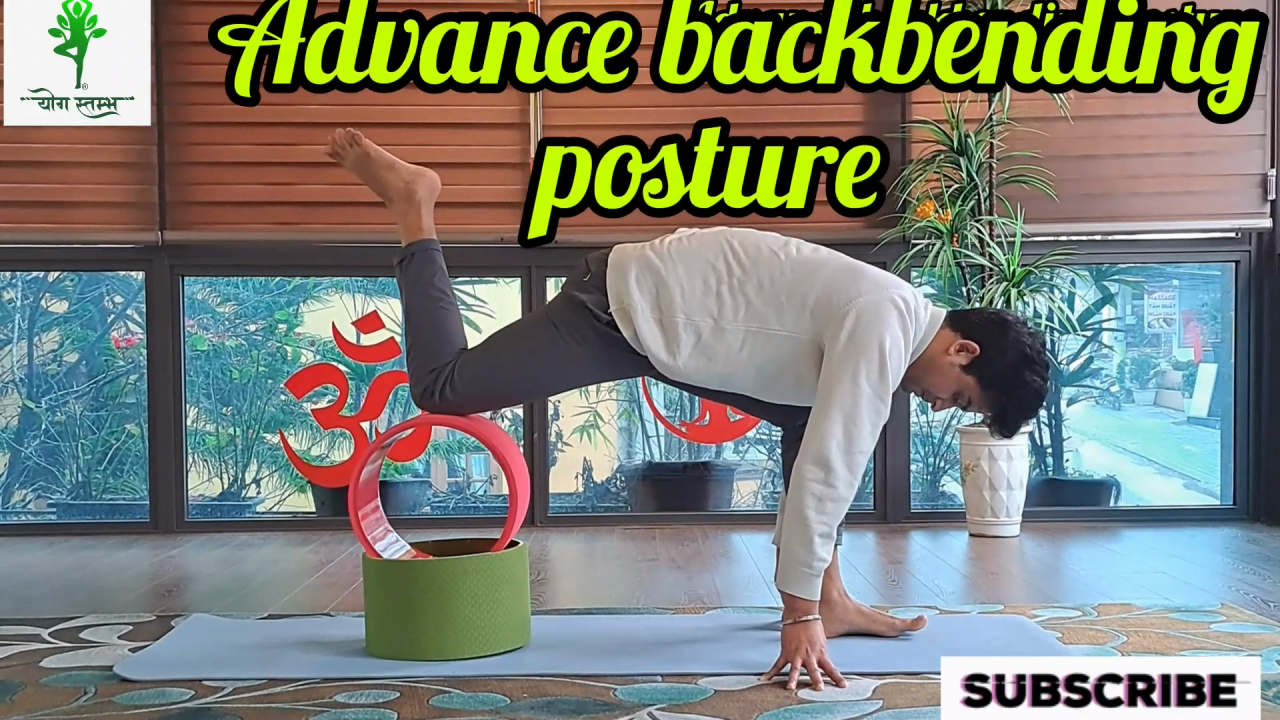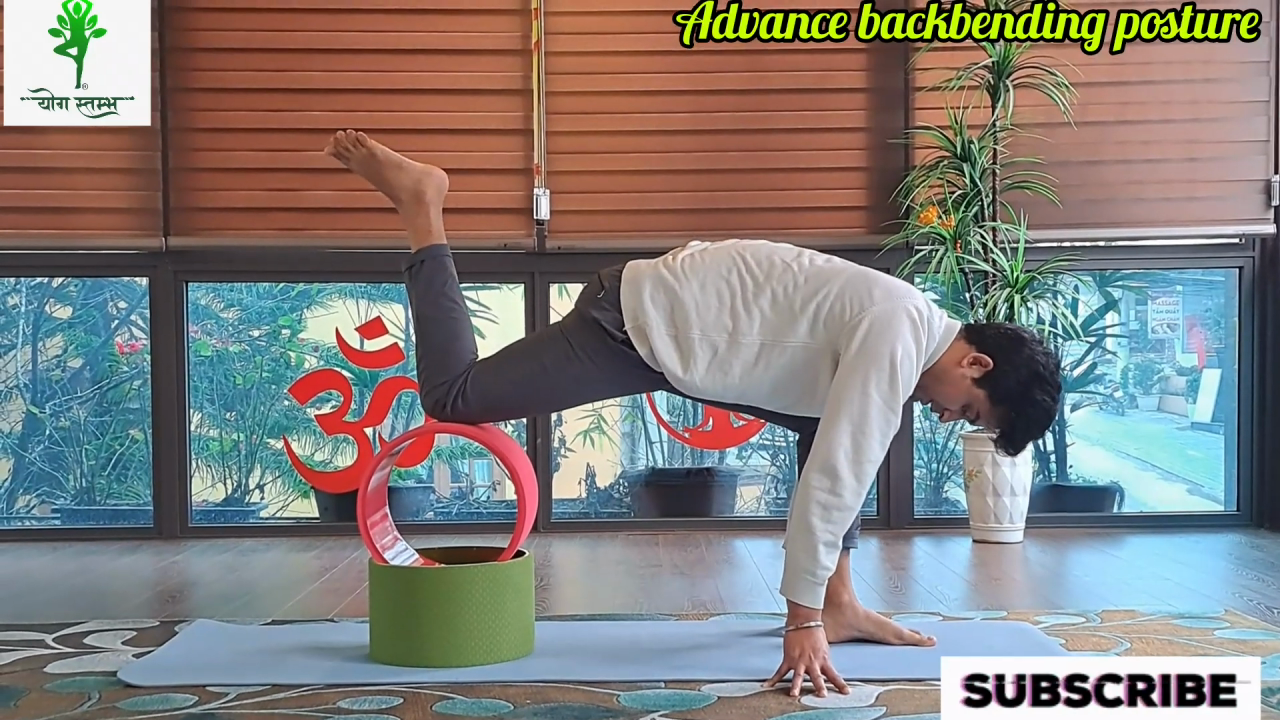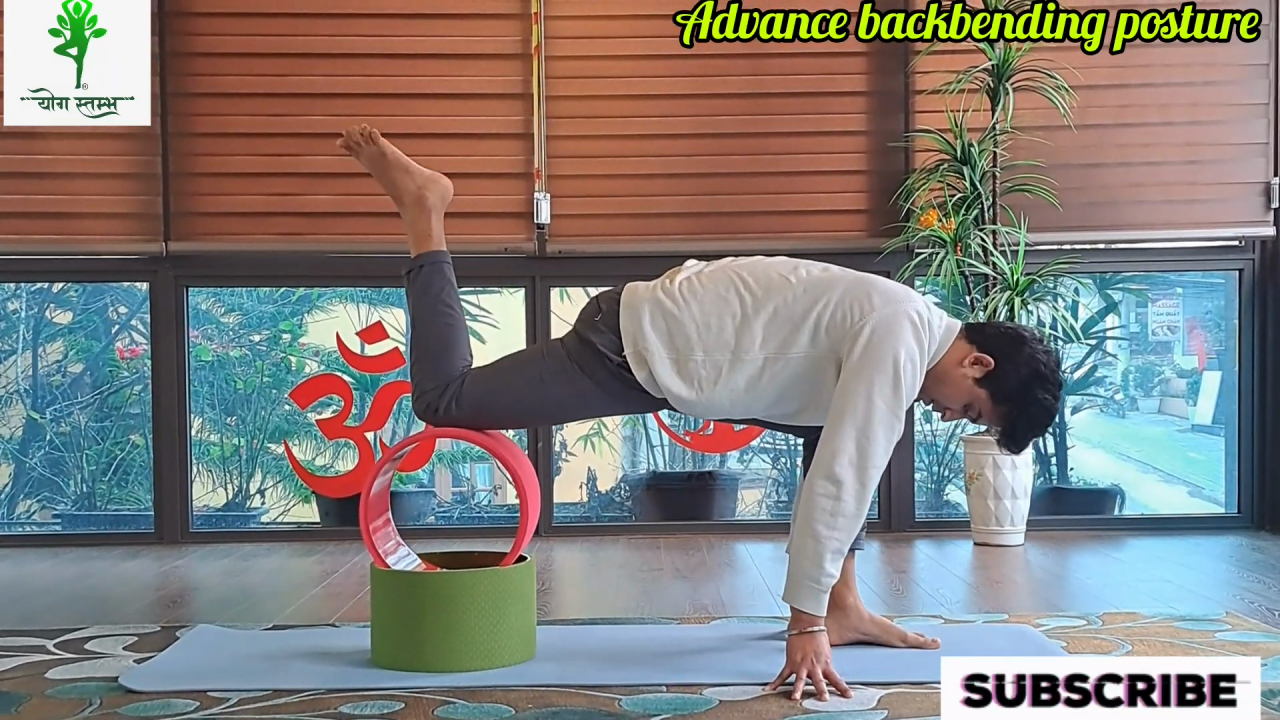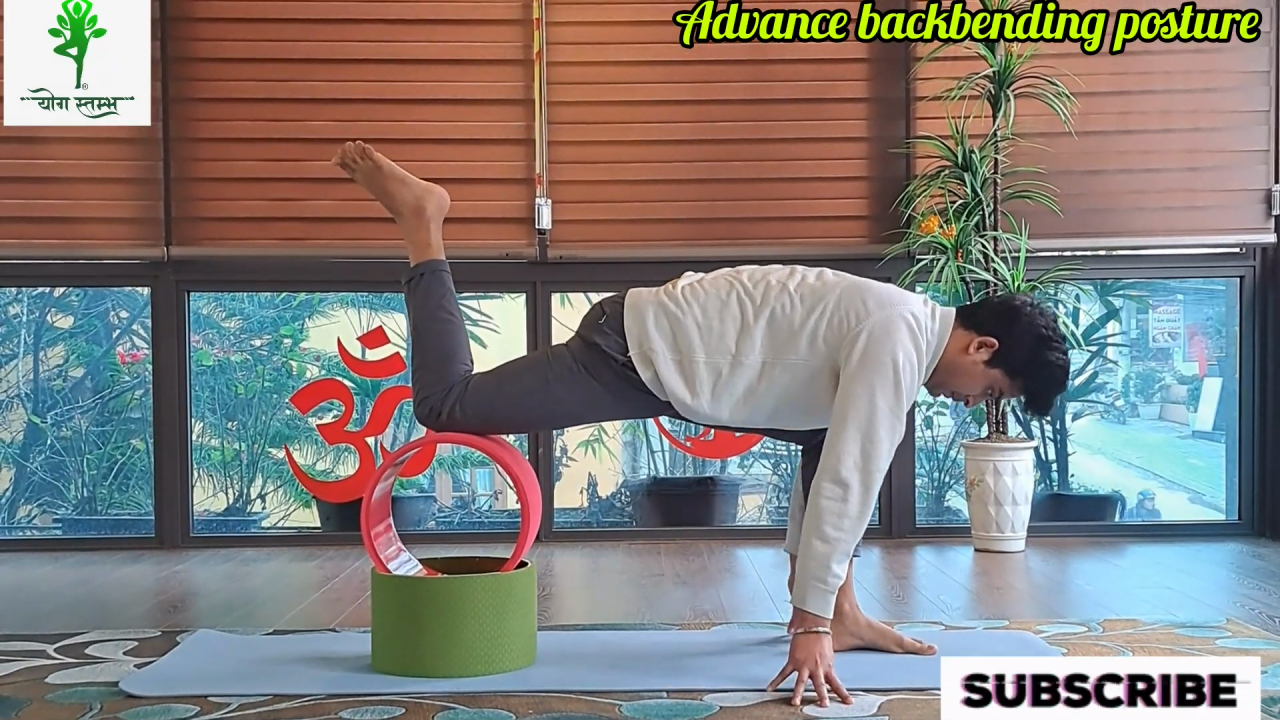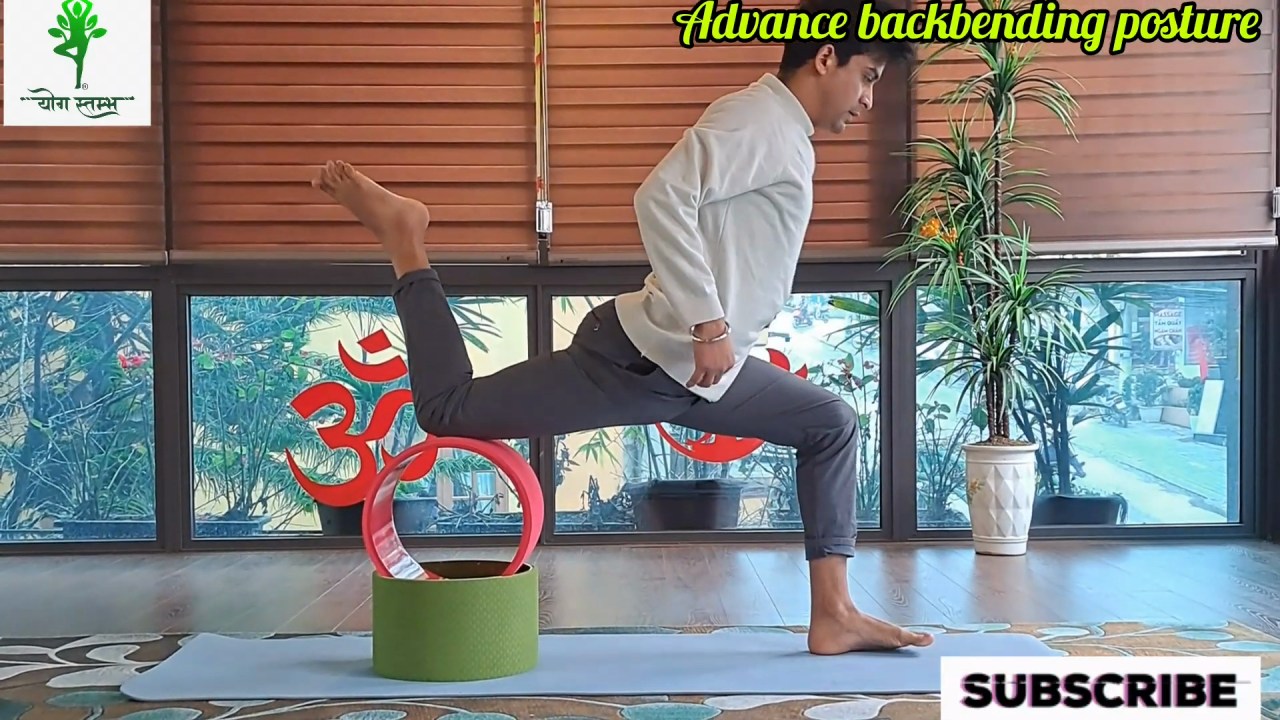
dt=1s
person 1, frame 1
left shoulder: (893, 325)
right shoulder: (882, 329)
left elbow: (824, 453)
right elbow: (826, 470)
left wrist: (818, 597)
right wrist: (799, 617)
left hip: (661, 308)
right hip: (623, 304)
left knee: (811, 416)
right knee: (444, 389)
left ankle: (834, 601)
right ankle: (411, 202)
person 1, frame 2
left shoulder: (905, 332)
right shoulder: (896, 338)
left elbow: (836, 458)
right elbow: (834, 478)
left wrist: (826, 602)
right wrist: (803, 621)
left hip: (674, 319)
right hip: (636, 322)
left knee: (826, 421)
right knee: (453, 396)
left ankle: (842, 606)
right ankle: (421, 203)
person 1, frame 3
left shoulder: (904, 333)
right shoulder: (899, 342)
left elbow: (842, 467)
right elbow: (839, 483)
left wrist: (830, 605)
right wrist: (806, 626)
left hip: (671, 332)
right hip: (633, 345)
left knee: (833, 426)
right knee: (443, 400)
left ankle: (845, 611)
right ankle: (422, 206)
person 1, frame 4
left shoulder: (900, 321)
right shoulder: (898, 340)
left elbow: (836, 466)
right elbow: (847, 486)
left wrist: (829, 605)
right wrist: (811, 622)
left hip: (669, 352)
right hip: (633, 354)
left knee: (834, 430)
right knee: (445, 405)
left ankle: (842, 616)
right ankle: (420, 220)
person 1, frame 5
left shoulder: (784, 132)
right shoulder: (759, 117)
right elbow: (662, 199)
right wrist: (709, 324)
left hip: (698, 370)
right hip: (642, 357)
left knee: (832, 424)
right knee: (447, 411)
left ankle: (833, 614)
right ankle: (402, 238)
